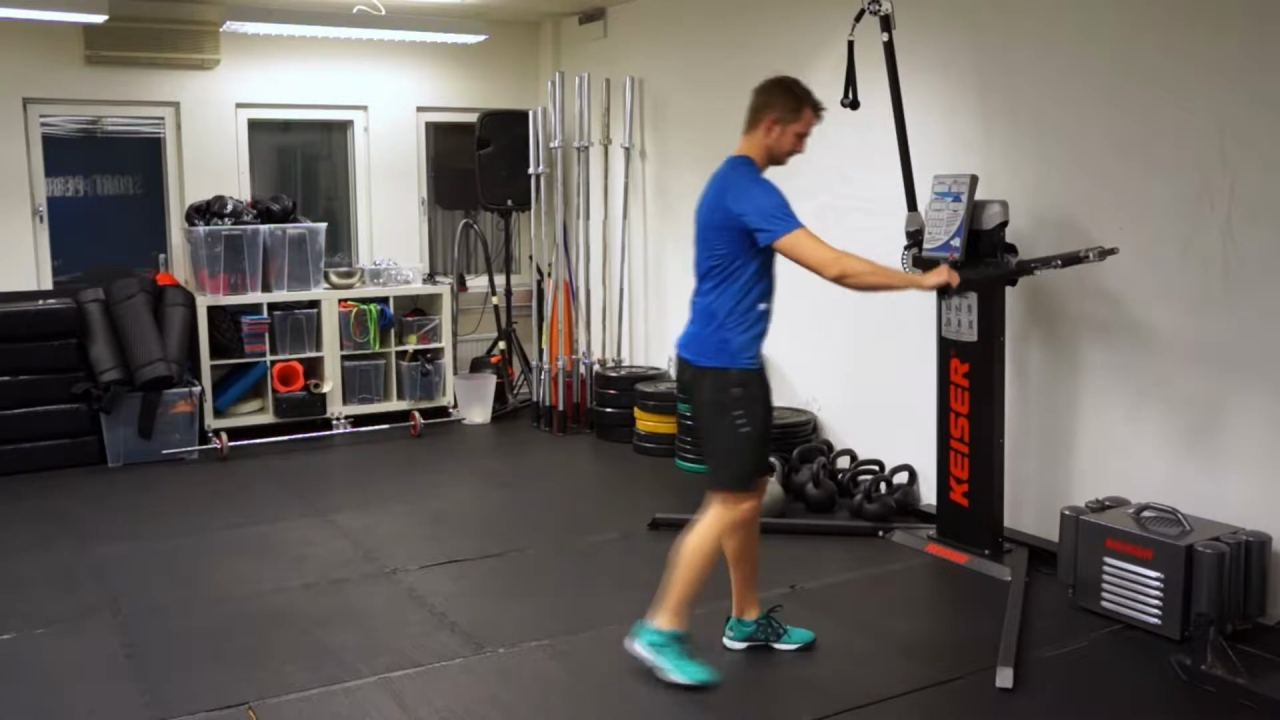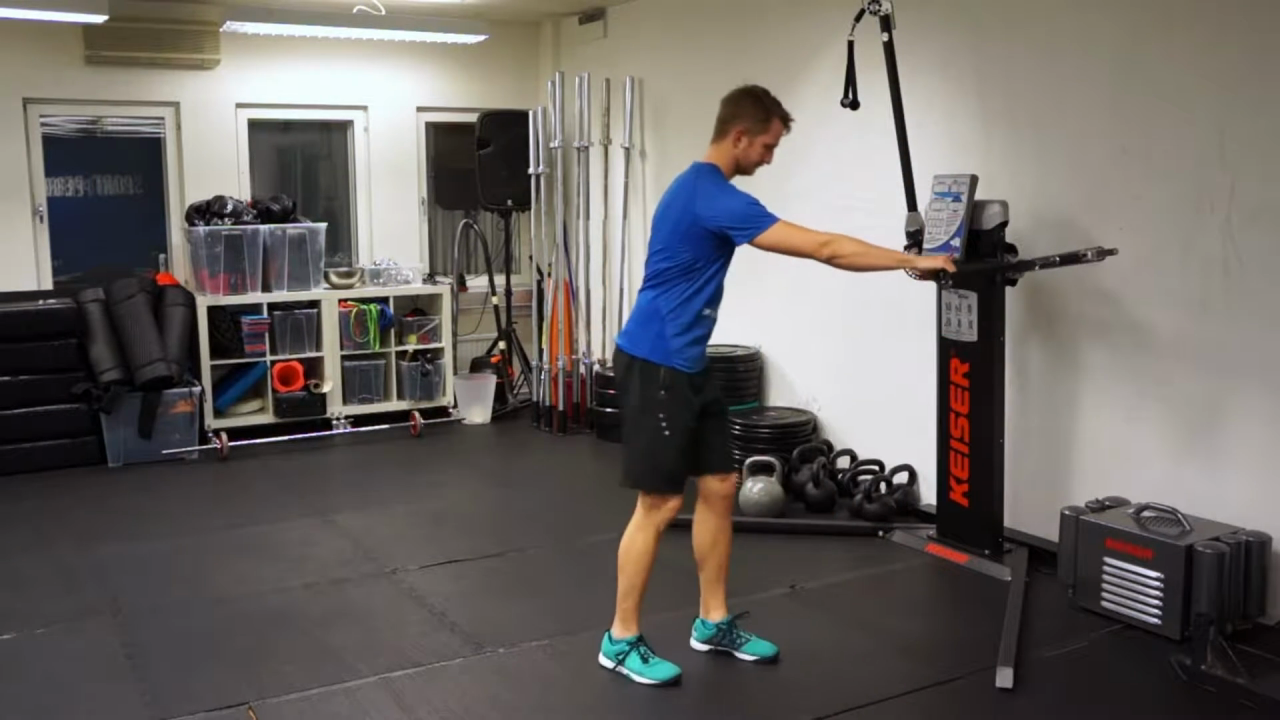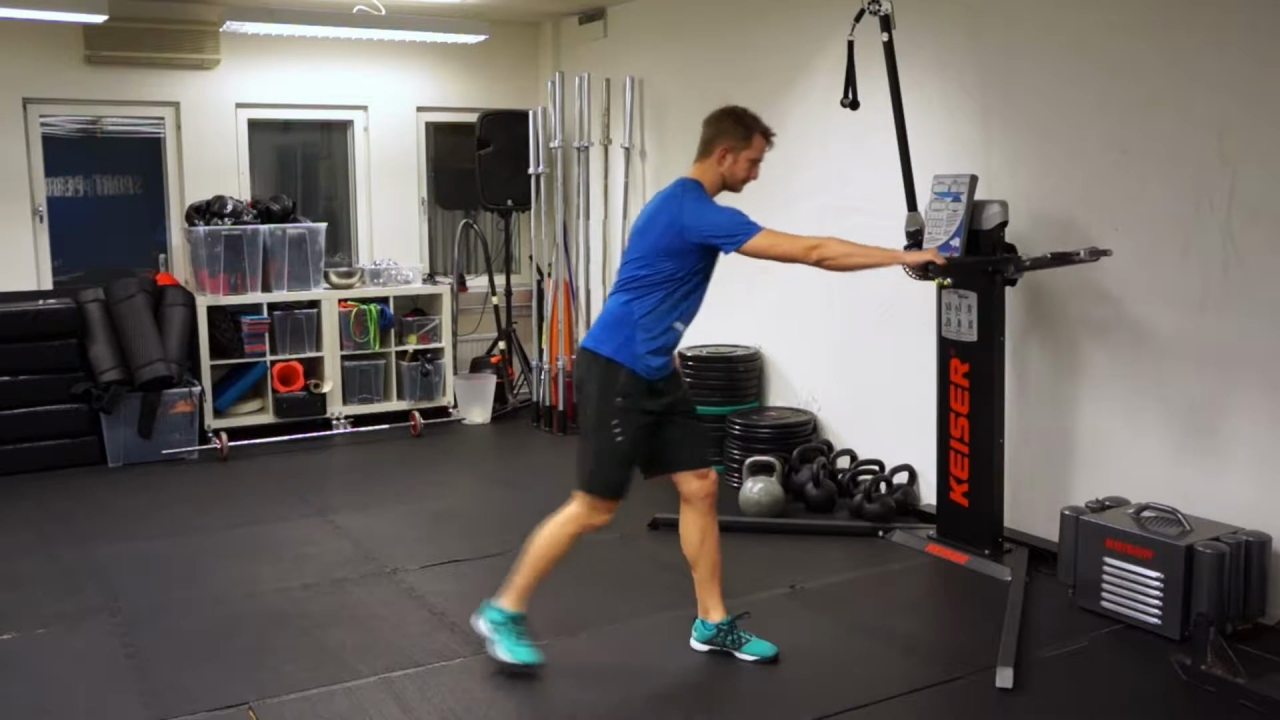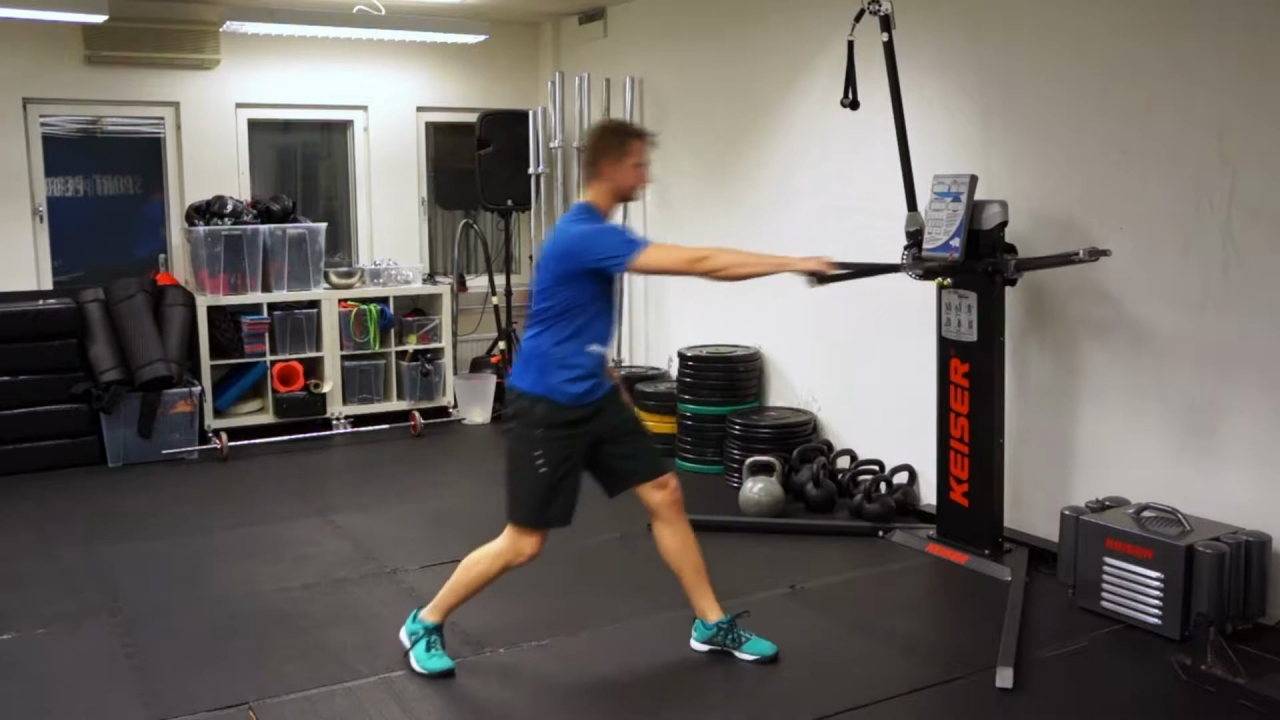
dt=0.4s
person 1, frame 1
left shoulder: (732, 183)
right shoulder: (749, 191)
right elbow: (834, 266)
right wrist: (920, 279)
left hip: (731, 361)
right hip: (719, 365)
left knee: (747, 493)
right knee: (732, 503)
left ankle: (748, 619)
right ankle: (660, 629)
person 1, frame 2
left shoulder: (699, 188)
right shoulder: (714, 199)
right elbow: (823, 248)
right wrist: (913, 261)
left hip: (682, 364)
right hip: (653, 364)
left knee: (718, 489)
right knee: (660, 504)
left ankle: (714, 623)
right ankle: (621, 638)
person 1, frame 3
left shoulder: (682, 203)
right shoulder: (696, 213)
right elbow: (810, 250)
left wrist: (675, 357)
right wrist: (901, 257)
left hip: (652, 371)
right hip: (614, 369)
left knee: (701, 489)
right knee: (593, 507)
left ankle: (714, 623)
right ankle: (502, 611)
person 1, frame 4
left shoulder: (597, 230)
right shoulder: (583, 236)
right elbow: (696, 262)
left wrist: (611, 382)
right wrist: (789, 262)
left hip: (594, 398)
right hip: (545, 405)
left knee: (666, 497)
right knee: (523, 543)
left ankle: (715, 625)
right ankle: (423, 625)
